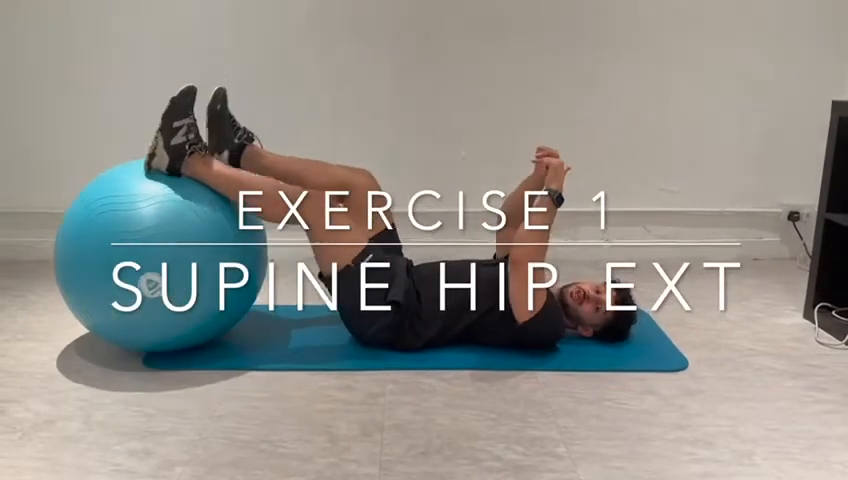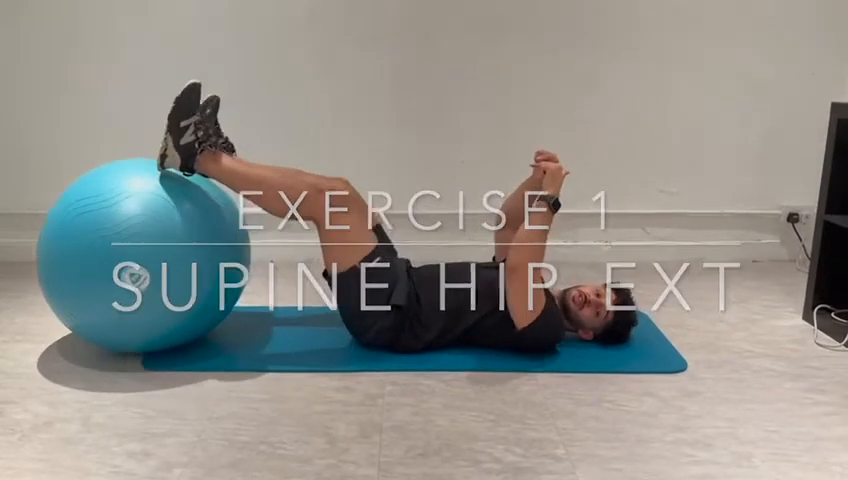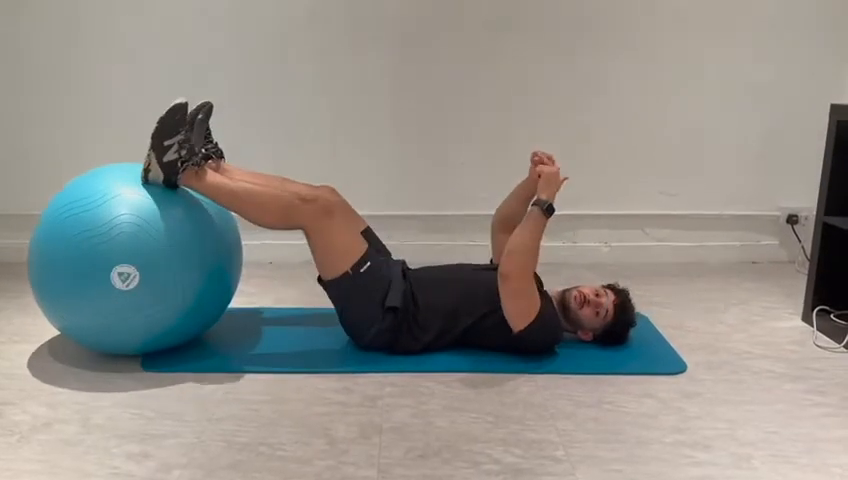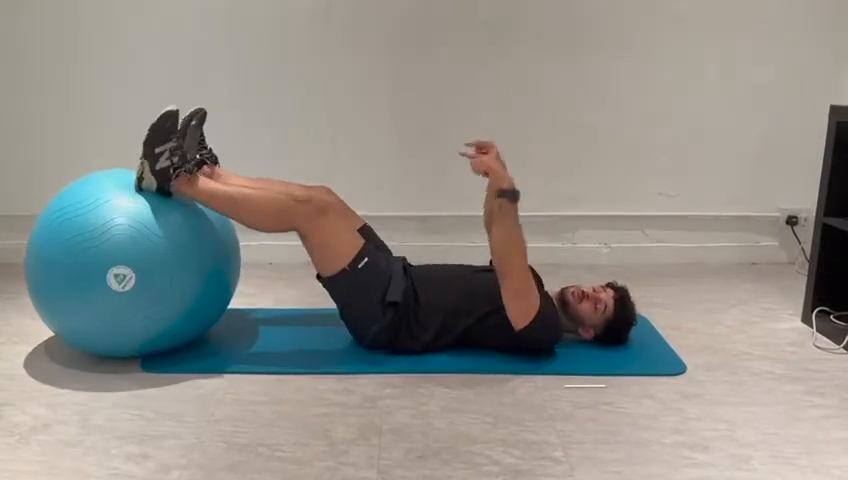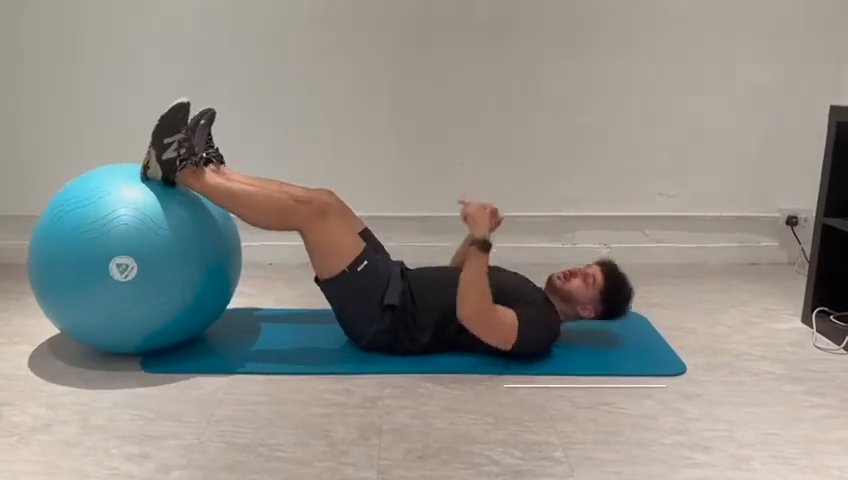
dt=0.4s
person 1, frame 1
left shoulder: (544, 325)
right shoulder: (536, 291)
left elbow: (525, 260)
right elbow: (508, 222)
left wrist: (552, 196)
right wrist: (538, 177)
left hip: (387, 314)
right hip: (396, 284)
left knee: (313, 202)
right knee: (359, 181)
left ankle: (188, 160)
right ankle: (239, 150)
person 1, frame 2
left shoulder: (544, 328)
right shoulder: (535, 293)
left elbow: (518, 264)
right elbow: (507, 227)
left wrist: (550, 200)
right wrist: (537, 180)
left hip: (388, 315)
right hip: (398, 287)
left knee: (328, 197)
right knee: (336, 190)
left ankle: (200, 156)
right ankle: (220, 156)
person 1, frame 3
left shoulder: (541, 330)
right shoulder: (531, 298)
left elbow: (511, 270)
right elbow: (502, 229)
left wrist: (544, 203)
right wrist: (532, 182)
left hip: (386, 319)
right hip: (396, 288)
left knee: (317, 205)
right knee: (321, 198)
left ankle: (184, 172)
right ankle: (211, 164)
person 1, frame 4
left shoulder: (541, 328)
right shoulder: (533, 291)
left elbow: (508, 263)
left wrist: (505, 189)
right wrist: (496, 180)
left hip: (389, 316)
right hip: (398, 286)
left knee: (310, 206)
right knee: (317, 197)
left ankle: (176, 180)
right ankle: (205, 170)
person 1, frame 5
left shoulder: (540, 328)
right shoulder: (533, 295)
left elbow: (471, 316)
left wrist: (481, 241)
right wrist: (474, 238)
left hip: (385, 319)
right hip: (398, 289)
left knee: (312, 207)
right knee: (321, 201)
left ankle: (182, 170)
right ankle: (209, 167)
